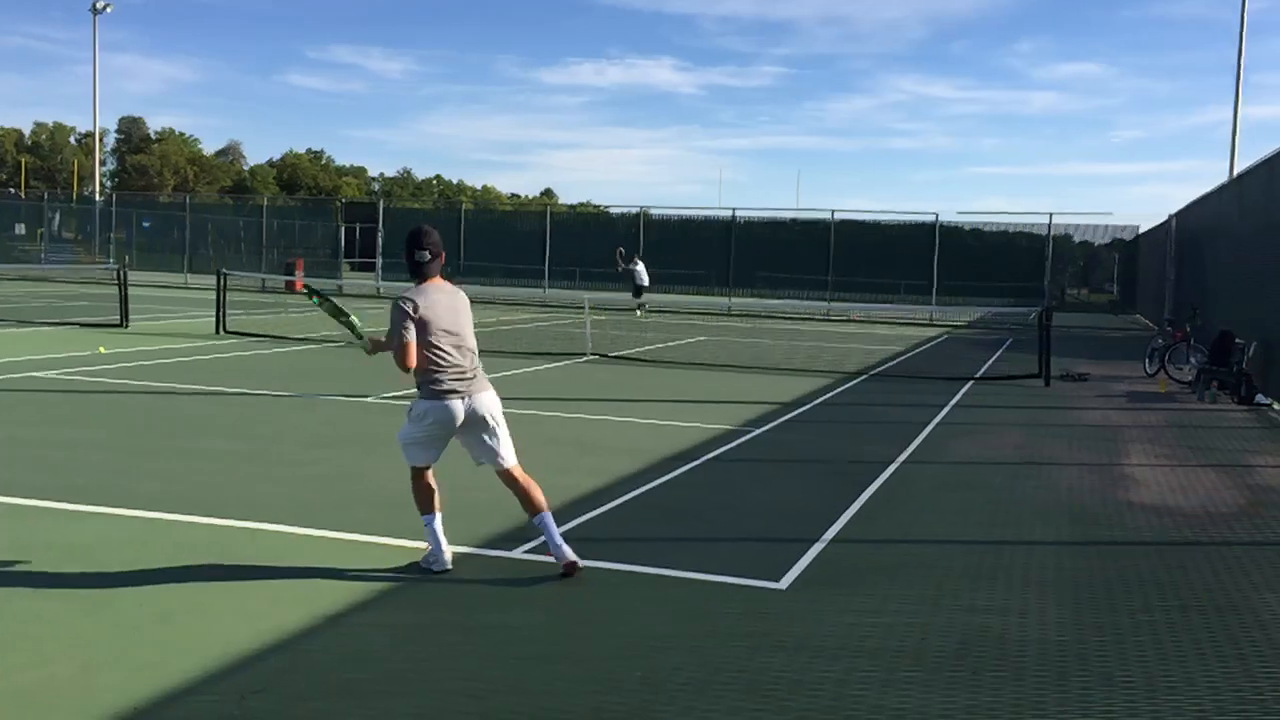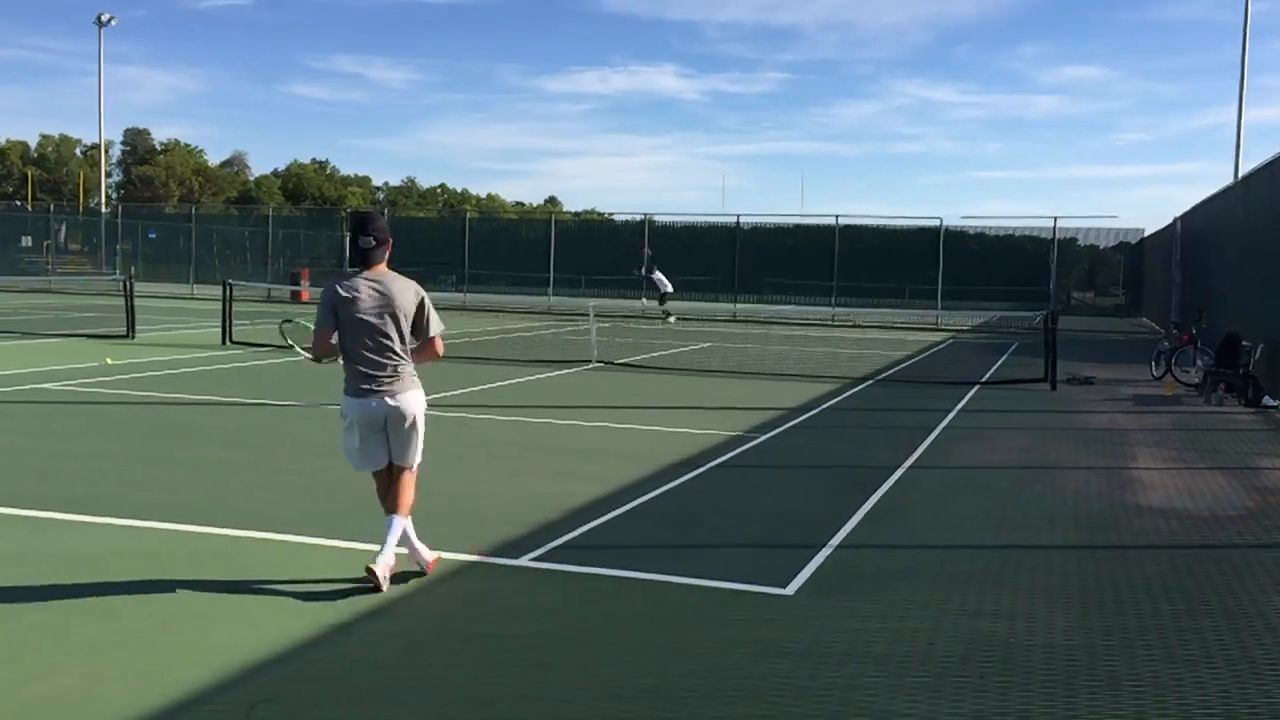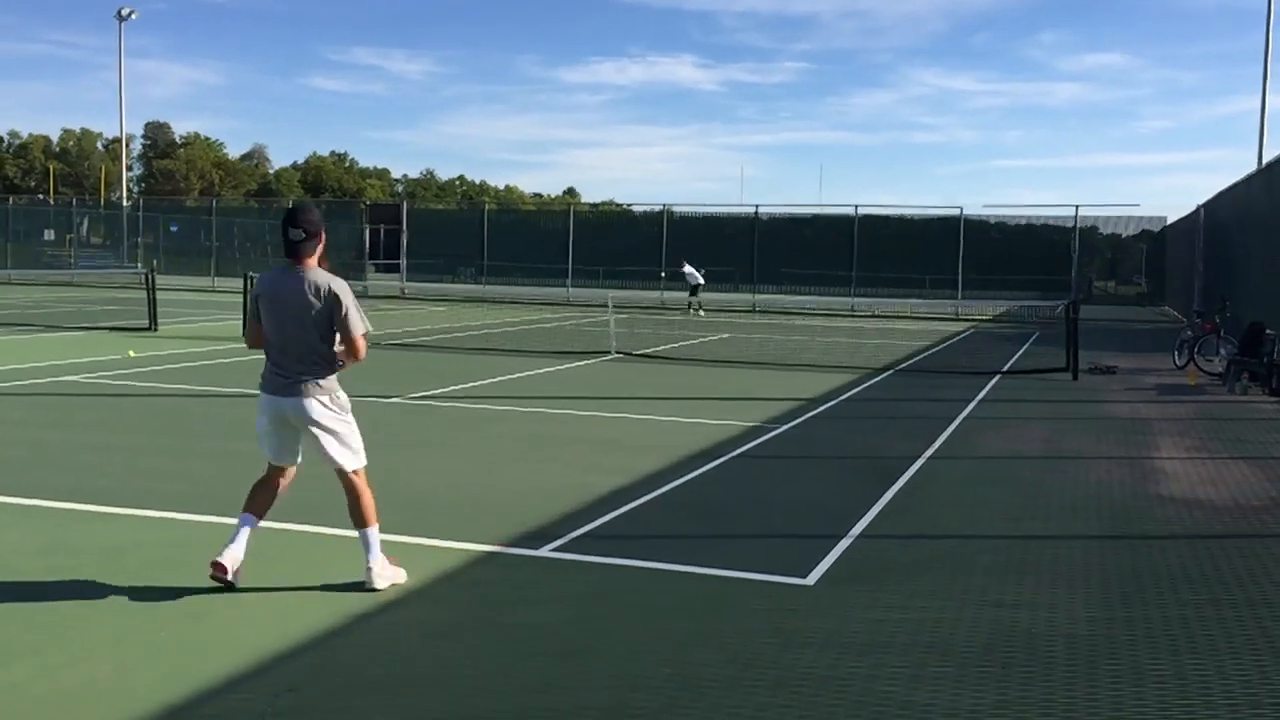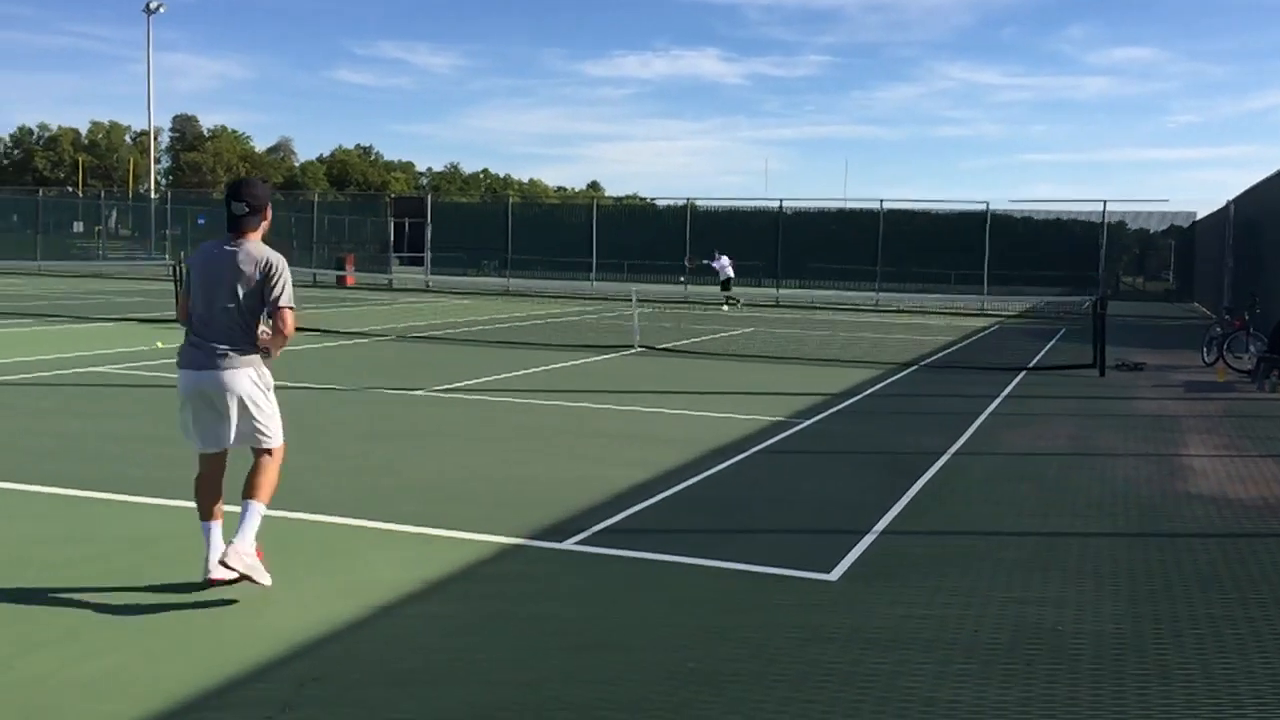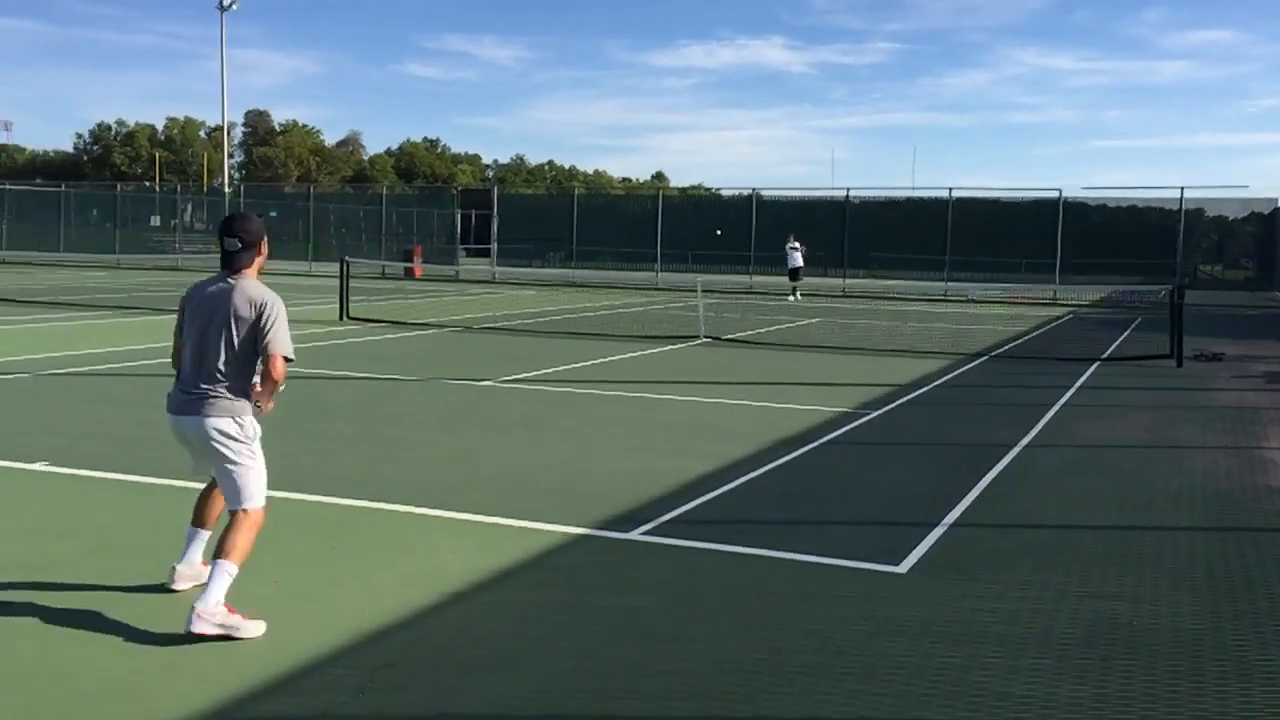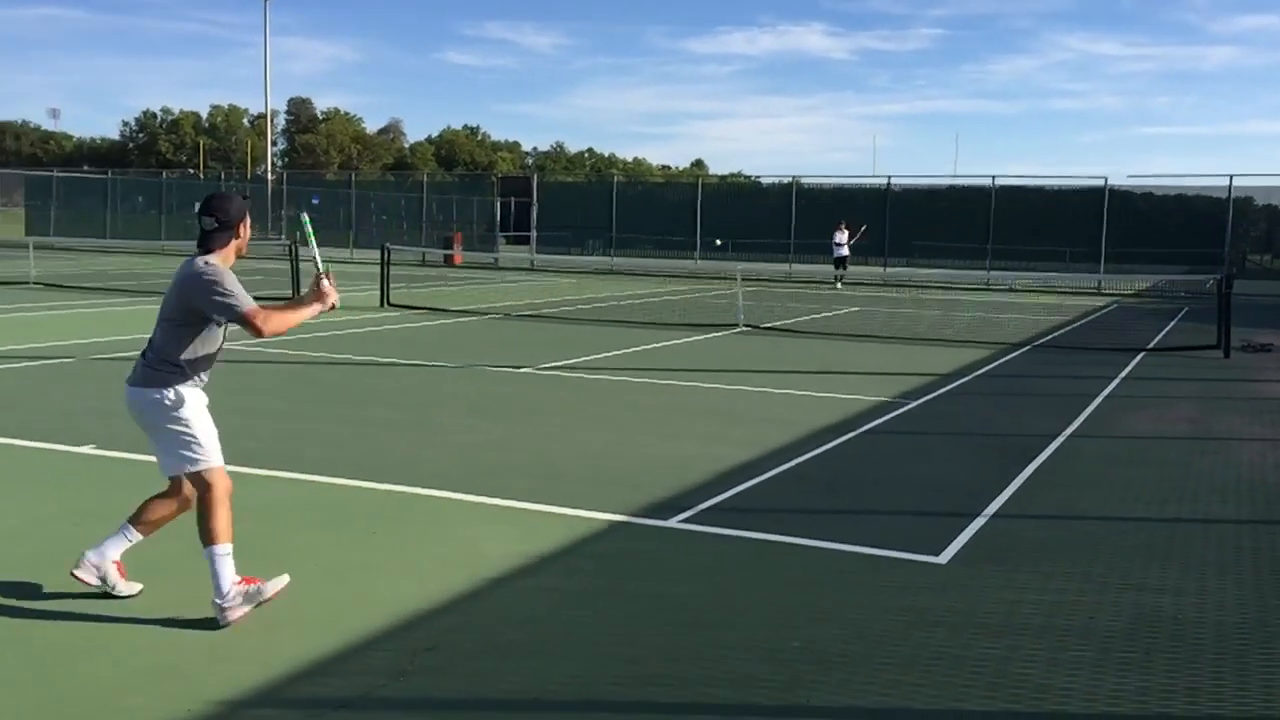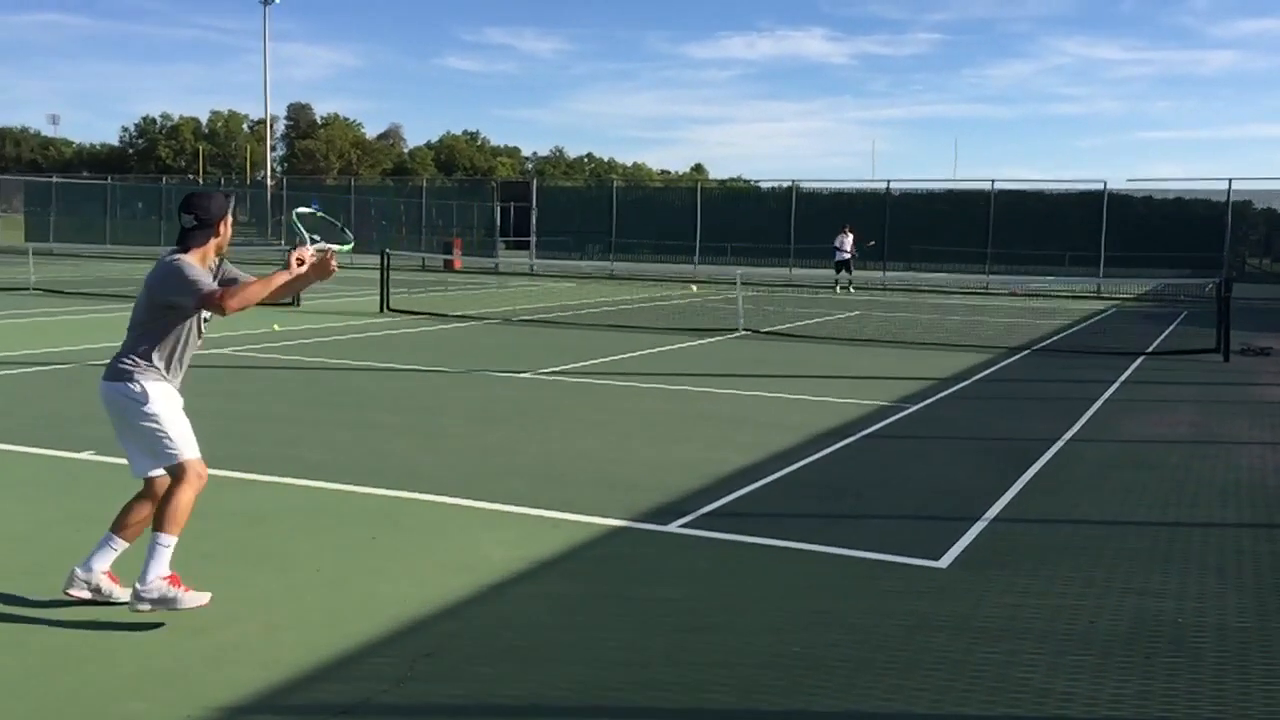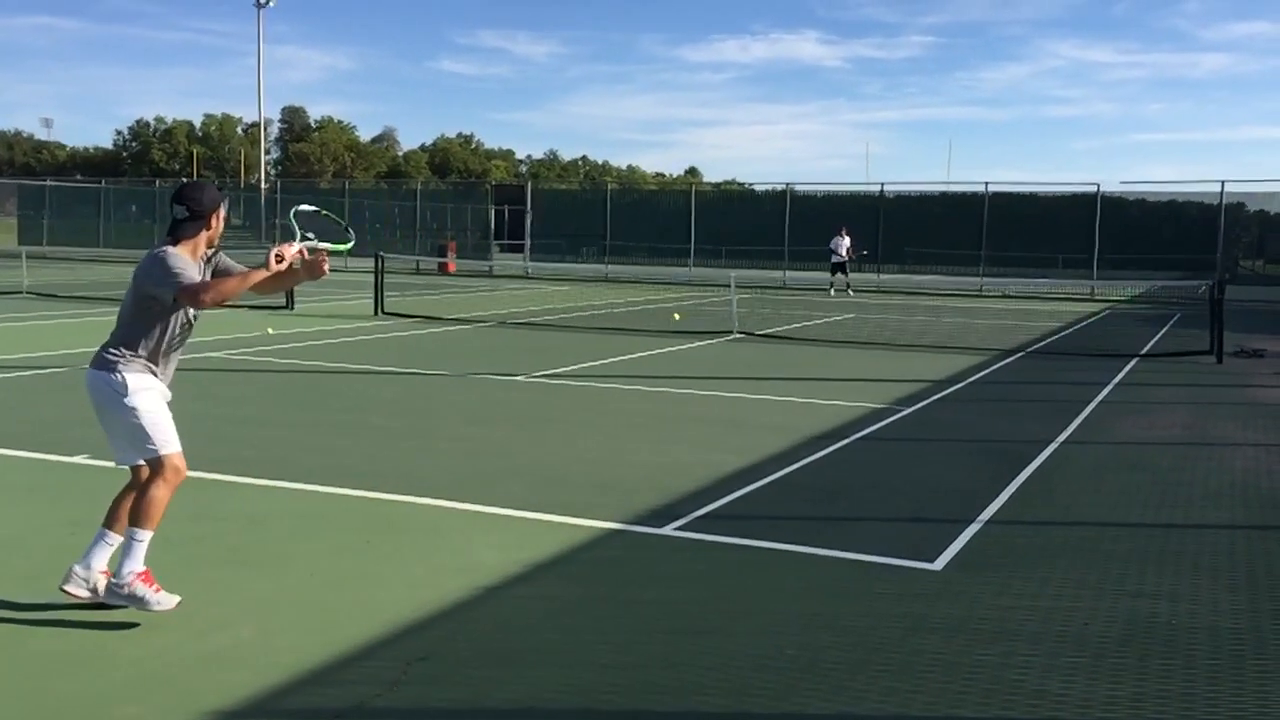
dt=0.3s
person 1, frame 1
left shoulder: (406, 303)
right shoulder: (460, 296)
left elbow: (408, 363)
left wrist: (392, 346)
right wrist: (387, 344)
left hip: (439, 403)
right hip: (480, 396)
left knee: (420, 470)
right knee: (513, 474)
left ankle: (438, 550)
right ankle: (560, 548)
person 1, frame 2
left shoulder: (337, 292)
right shoulder: (412, 290)
left elbow: (319, 351)
right elbow: (435, 350)
left hip: (359, 399)
right hip: (403, 394)
left knee: (380, 475)
right knee: (405, 472)
left ankle: (415, 549)
right ankle: (384, 559)
person 1, frame 3
left shoulder: (264, 283)
right shoulder: (333, 287)
left elbow: (253, 339)
right elbow: (359, 351)
left hip: (273, 395)
right hip: (317, 396)
left knee: (278, 471)
right knee: (354, 475)
left ankle: (232, 553)
right ankle: (377, 566)
person 1, frame 4
left shoulder: (199, 255)
right shoulder: (269, 261)
left elbow: (184, 315)
right elbow: (285, 326)
right wrist: (269, 347)
left hip: (192, 370)
right hip: (238, 371)
left knee: (211, 462)
right knee: (270, 452)
left ankle: (214, 559)
right ankle: (243, 545)
person 1, frame 5
left shoulder: (194, 294)
right shoulder: (266, 300)
left elbow: (179, 359)
right elbow: (274, 371)
right wrist: (263, 399)
left hip: (180, 411)
right hip: (224, 416)
left knee: (220, 482)
right knee: (249, 512)
left ankle: (188, 566)
right ankle: (211, 607)
person 1, frame 6
left shoulder: (213, 271)
right shoulder: (209, 274)
left elbow: (258, 315)
right elbow: (261, 326)
left wrist: (309, 296)
right wrist: (316, 307)
left hip: (156, 391)
right hip: (166, 392)
left knee: (183, 492)
right knee: (215, 483)
left ankle: (99, 560)
right ankle: (229, 591)
person 1, frame 7
left shoulder: (212, 267)
right shoulder: (177, 269)
left elbow: (262, 292)
right elbow: (227, 303)
left wrist: (311, 274)
right wrist: (285, 272)
left hip: (145, 388)
right hip: (137, 385)
left knee: (159, 490)
right knee: (191, 474)
left ankle: (90, 573)
right ankle: (153, 582)
person 1, frame 8
left shoulder: (206, 258)
right shoulder: (165, 261)
left elbow: (258, 284)
right elbow: (202, 297)
left wrist: (302, 273)
right wrist: (264, 268)
left hip: (141, 380)
right hip: (122, 377)
left knee: (147, 477)
right knee: (170, 469)
left ankle: (88, 572)
right ankle: (127, 576)
